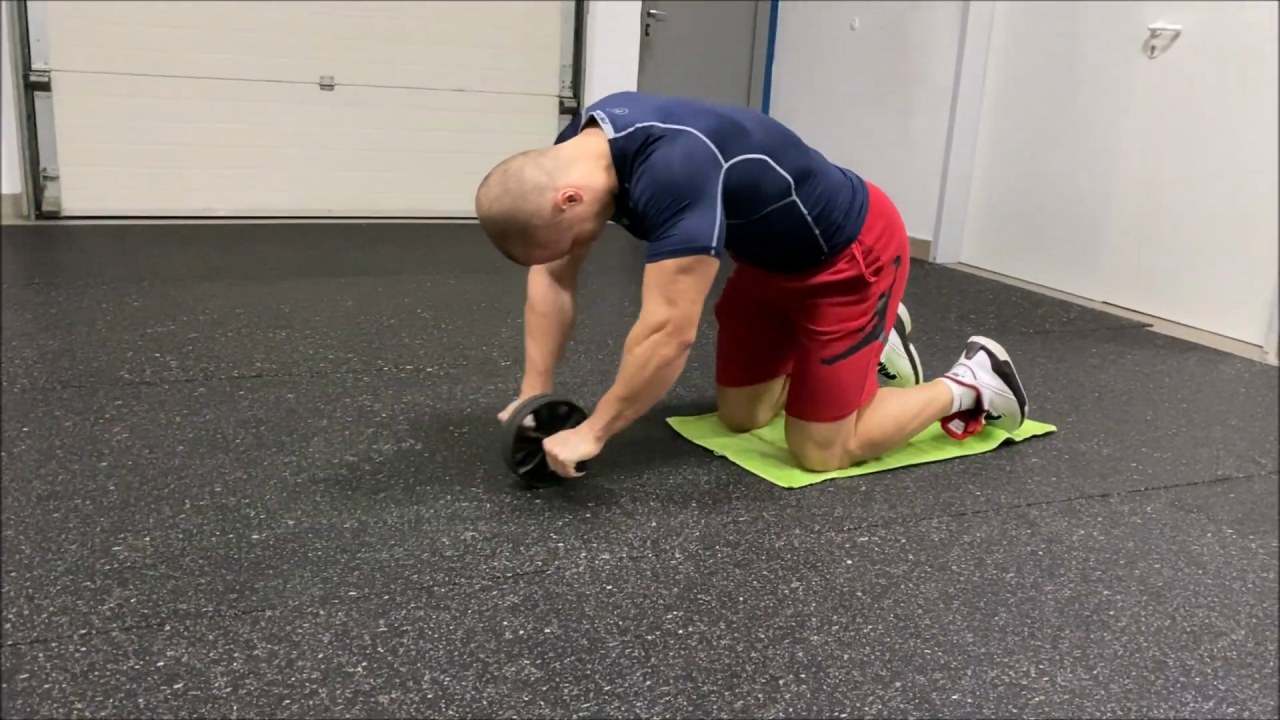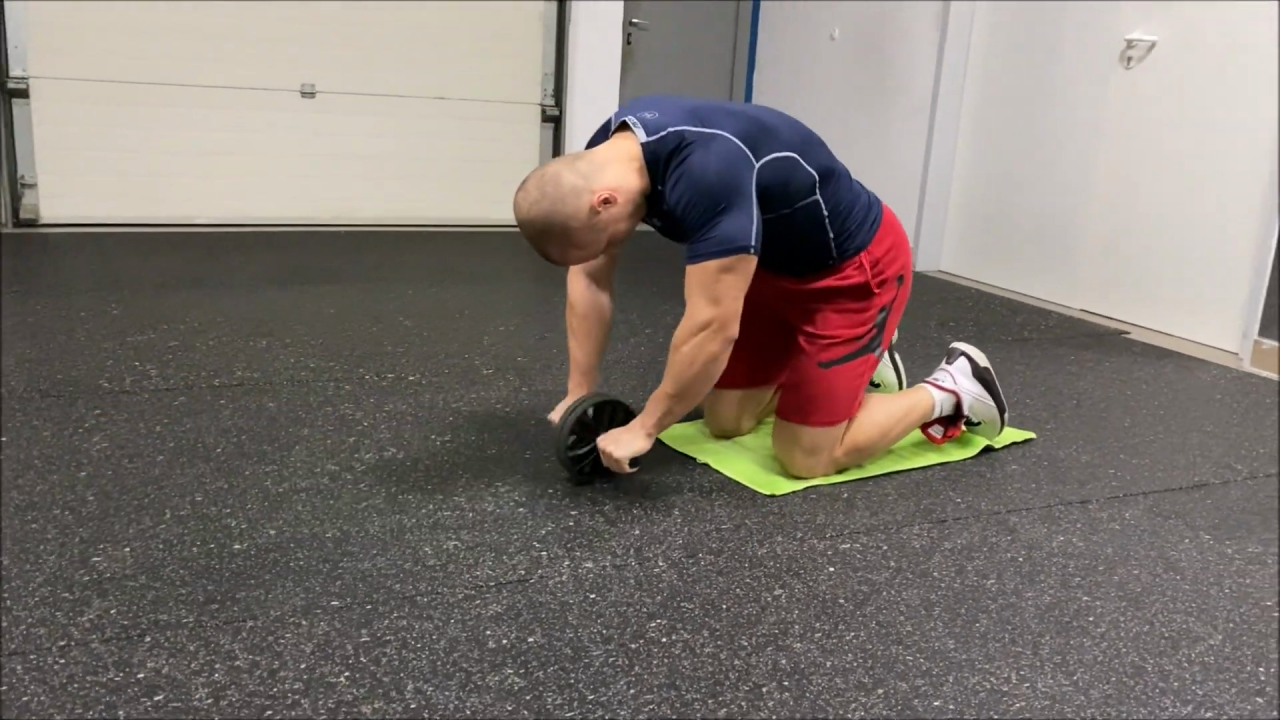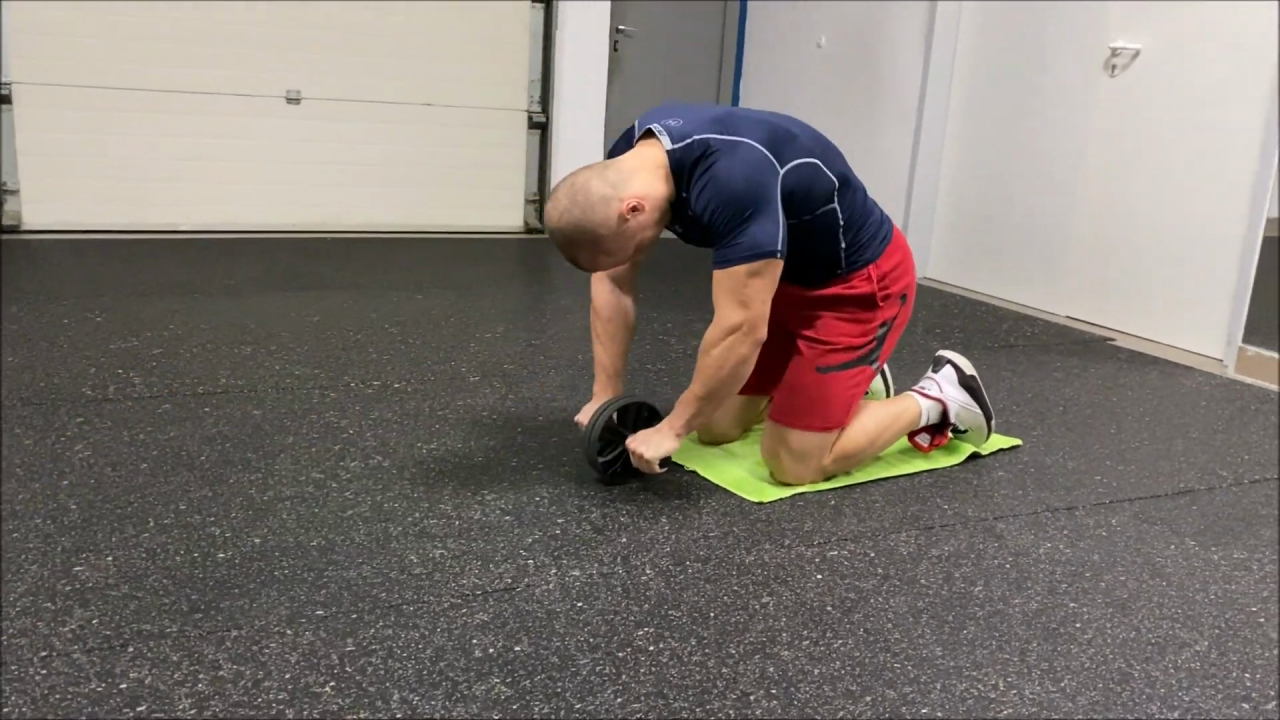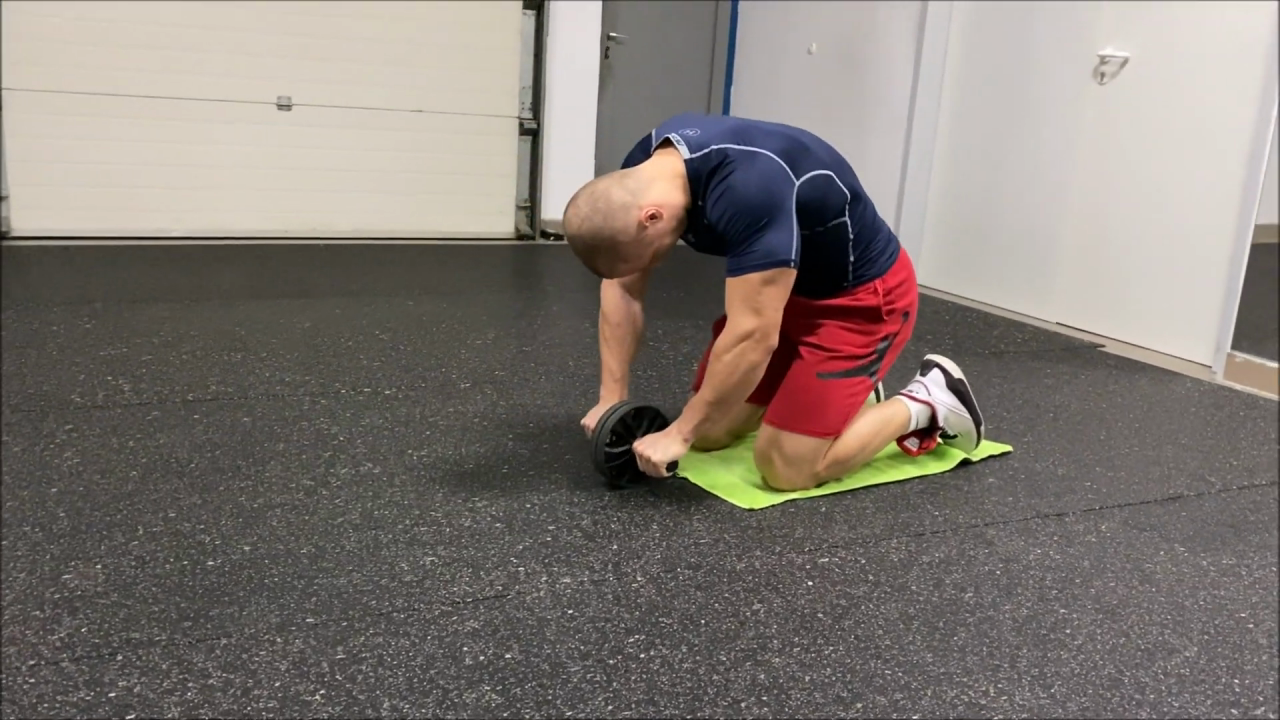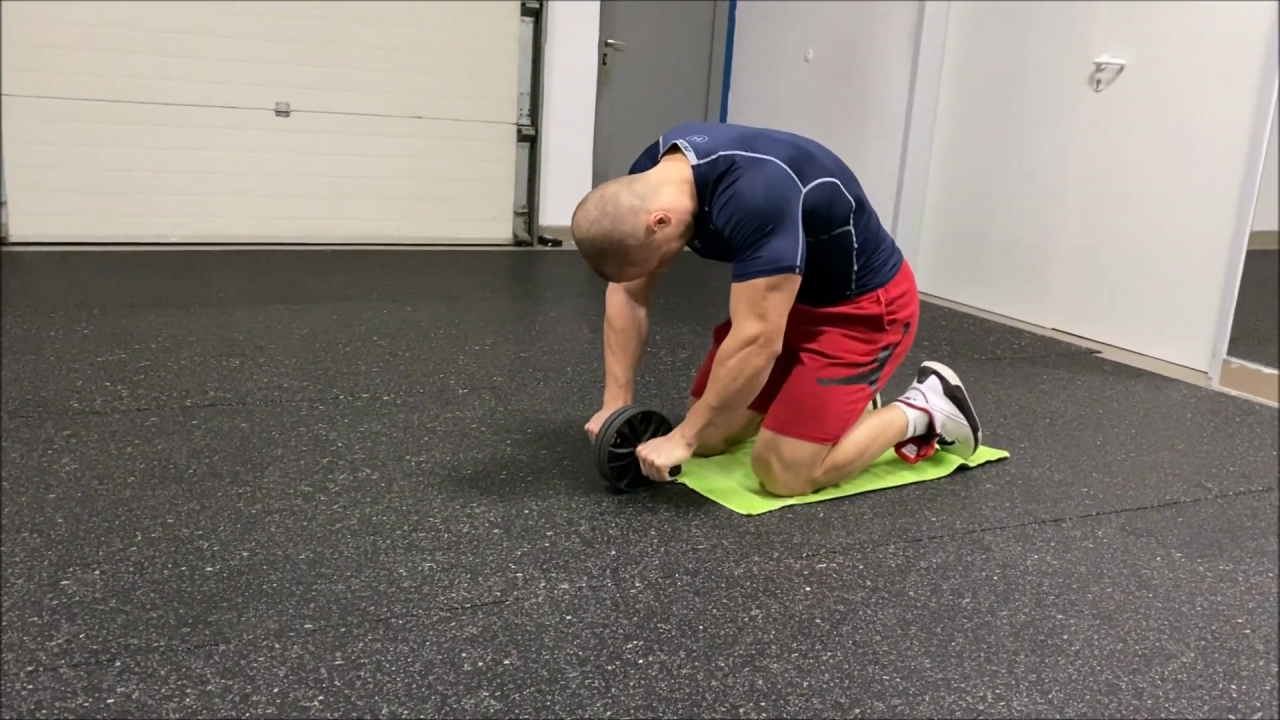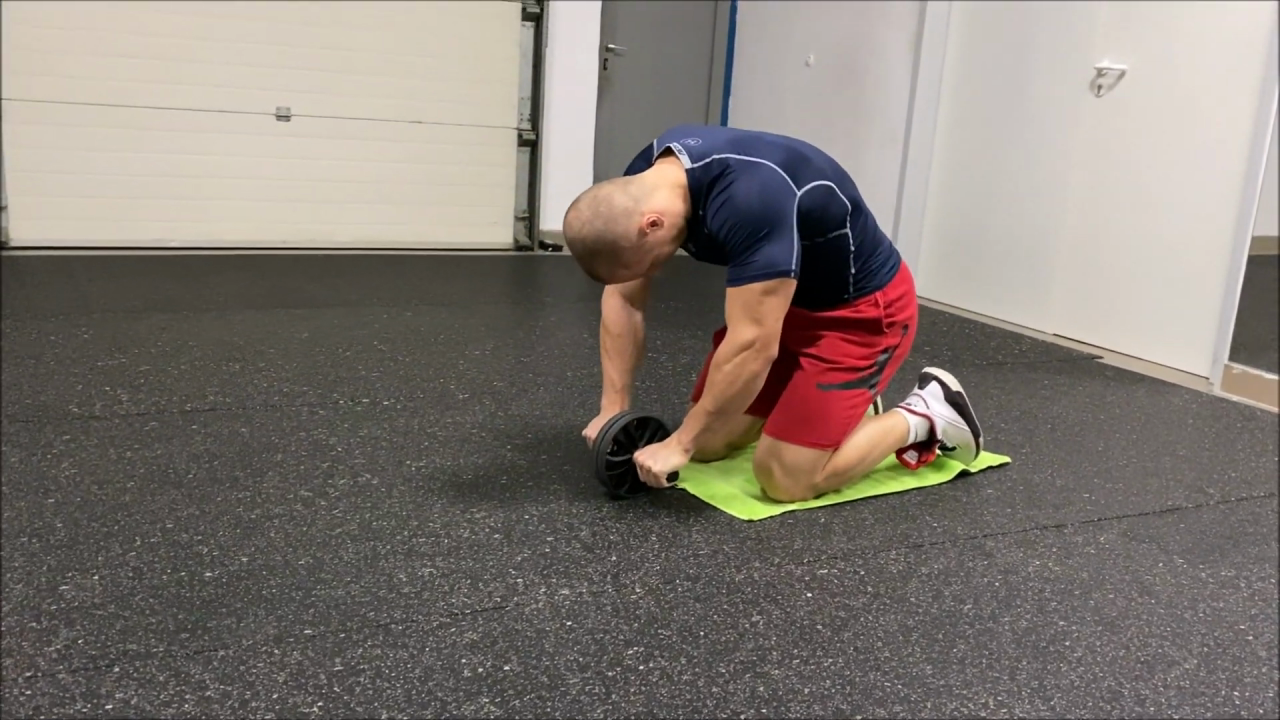
dt=0.2s
person 1, frame 1
left shoulder: (672, 170)
right shoulder: (572, 153)
left elbow: (668, 331)
right elbow: (551, 279)
left wrist: (592, 434)
right wrist: (534, 392)
left hip: (852, 252)
right hip: (771, 252)
left knee: (818, 450)
right knee: (739, 415)
left ankle: (968, 386)
right ankle: (871, 346)
person 1, frame 2
left shoulder: (707, 171)
right shoulder: (606, 155)
left elbow: (713, 326)
right elbow: (588, 281)
left wrist: (644, 429)
right wrist: (579, 392)
left hip: (856, 266)
right hip: (778, 263)
left knee: (805, 457)
right knee: (725, 422)
left ankle: (948, 390)
right ankle: (856, 360)
person 1, frame 3
left shoulder: (733, 179)
right shoulder: (627, 162)
left elbow: (741, 329)
right elbow: (611, 284)
left wrist: (671, 429)
right wrist: (604, 395)
left hip: (860, 280)
right hip: (783, 275)
left knee: (793, 462)
right knee: (714, 427)
left ankle: (933, 400)
right ankle: (842, 370)
person 1, frame 4
left shoulder: (749, 188)
right shoulder: (642, 173)
left elbow: (753, 336)
right elbow: (622, 290)
left wrist: (678, 434)
right wrist: (611, 398)
left hip: (863, 295)
right hip: (786, 288)
left knee: (785, 467)
right knee: (709, 434)
left ankle: (923, 404)
right ankle: (837, 380)
person 1, frame 5
left shoulder: (755, 196)
right shoulder: (650, 178)
left elbow: (758, 340)
right elbow: (626, 295)
left wrist: (681, 438)
right wrist: (616, 403)
left hip: (865, 304)
right hip: (785, 296)
left knee: (782, 472)
right knee: (707, 439)
left ankle: (920, 410)
right ankle: (838, 389)
person 1, frame 6
left shoulder: (749, 200)
right shoulder: (644, 181)
left elbow: (753, 346)
right elbow: (622, 300)
left wrist: (679, 444)
right wrist: (613, 408)
left hip: (863, 307)
right hip: (785, 300)
left knee: (784, 478)
right knee: (710, 443)
left ankle: (922, 416)
right ankle: (838, 391)
